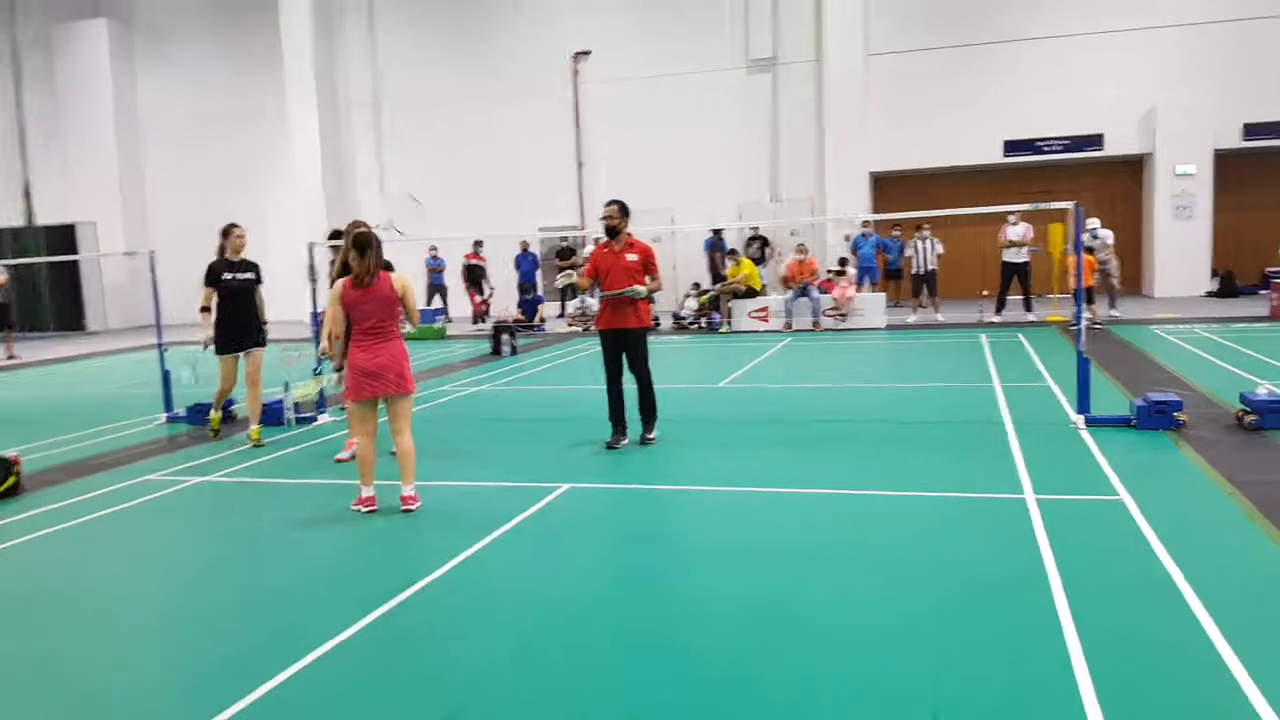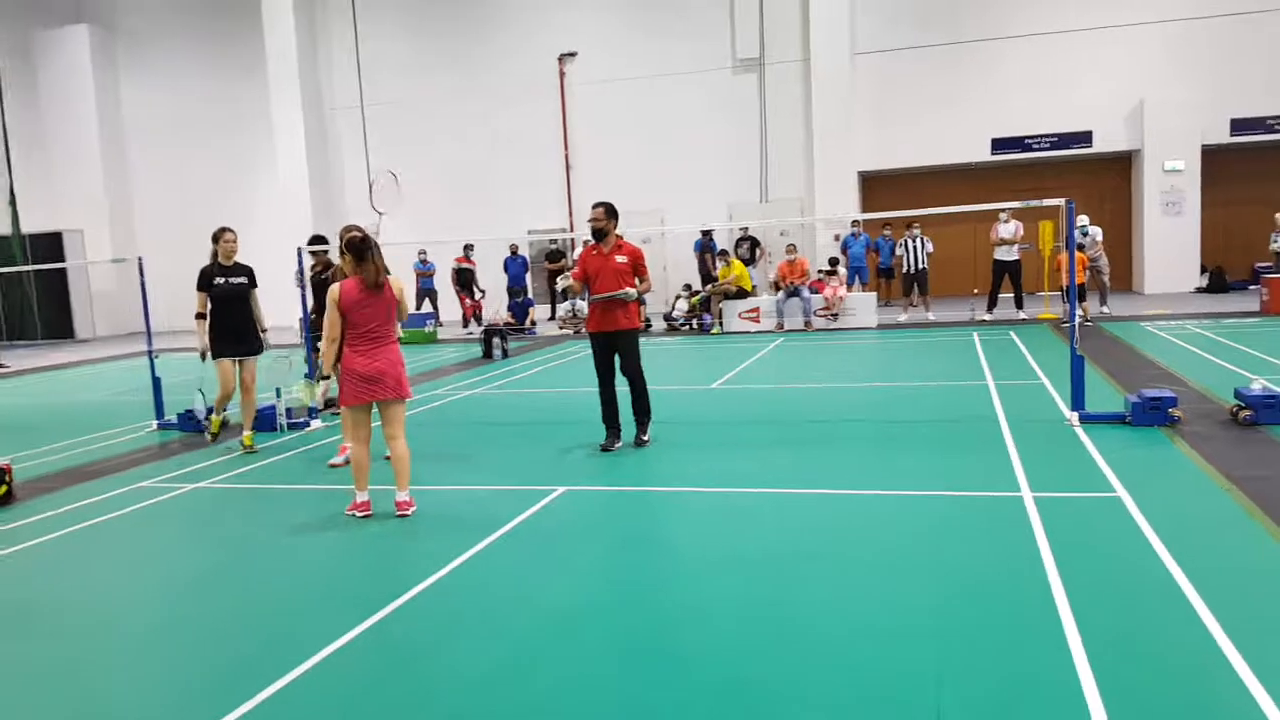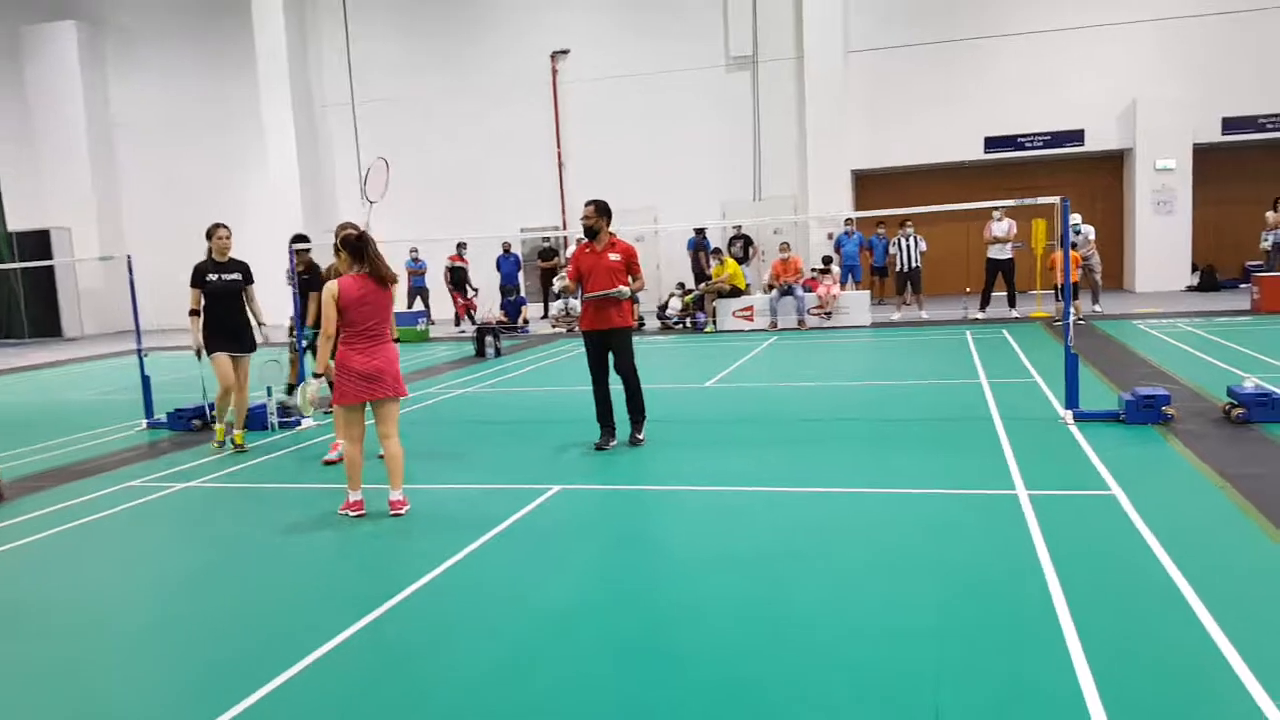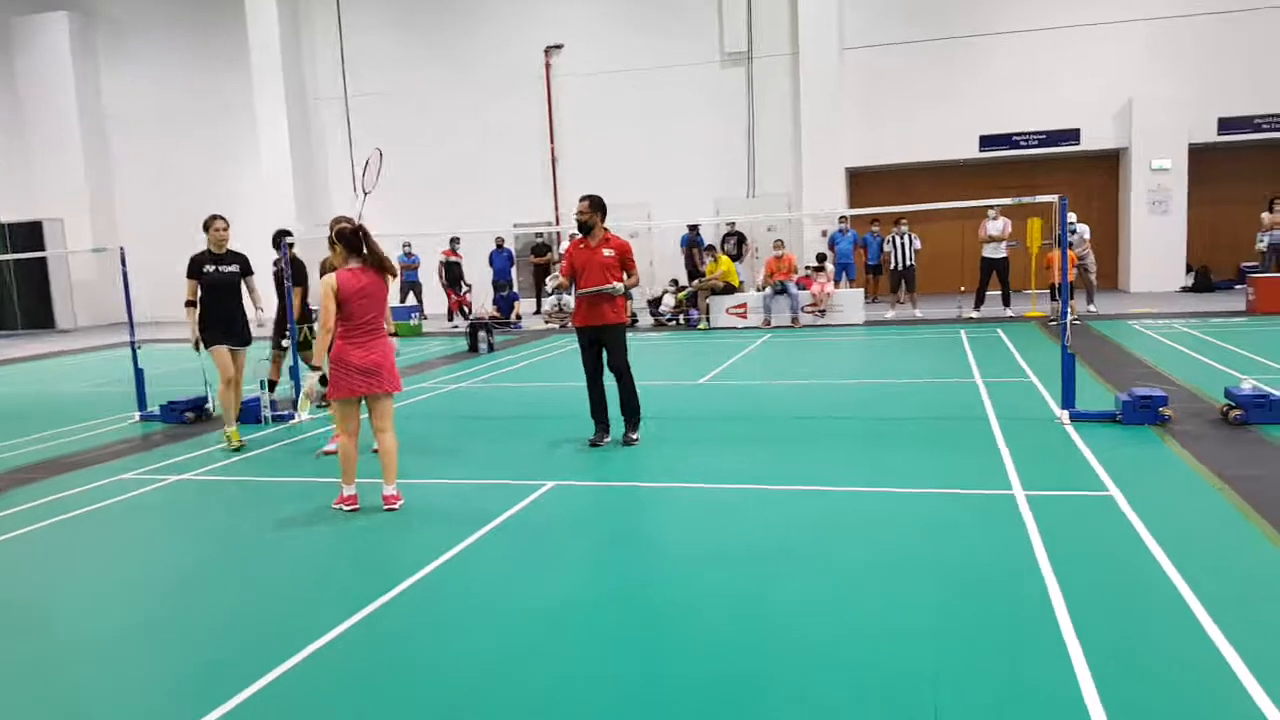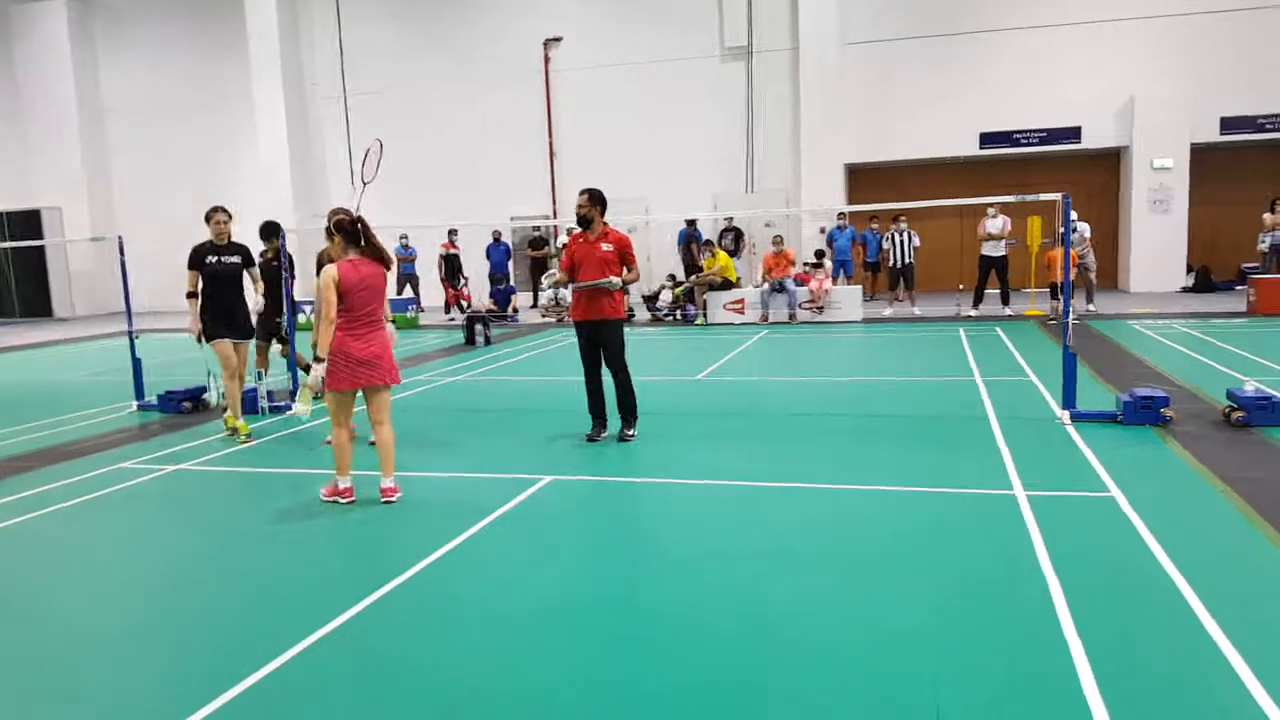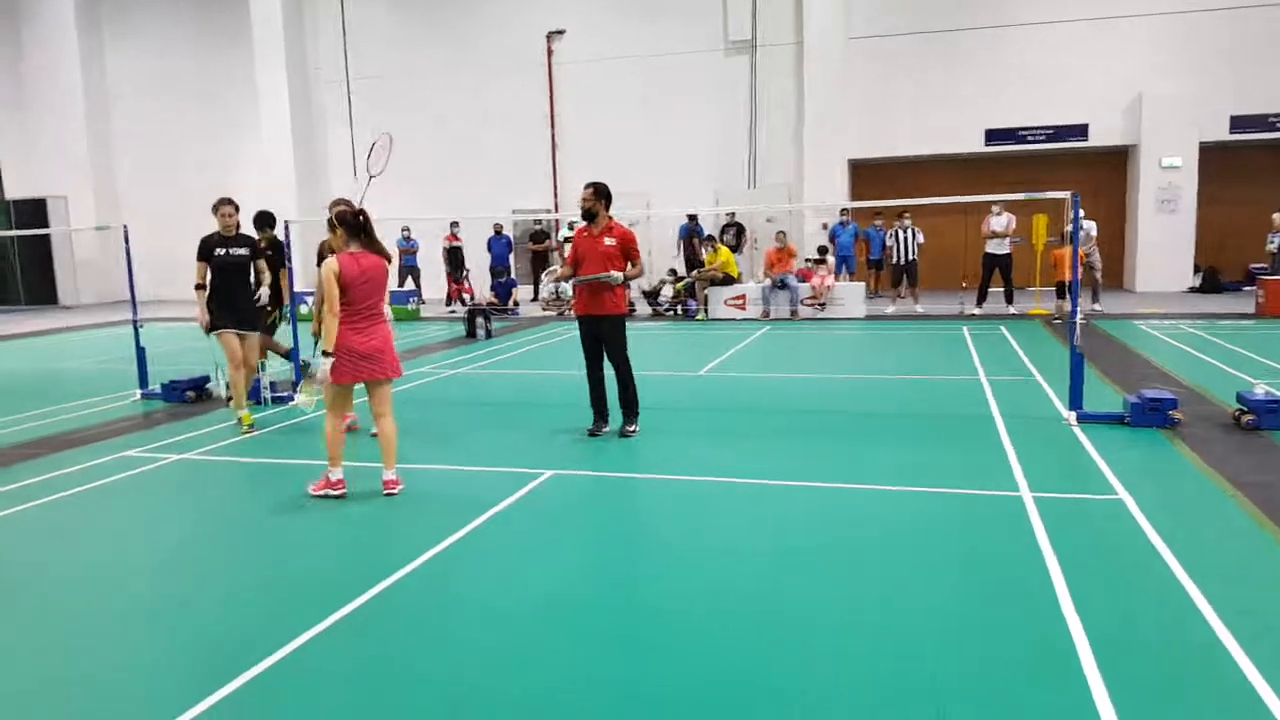
dt=0.1s
person 1, frame 1
left shoulder: (341, 287)
right shoulder: (397, 281)
left elbow: (336, 332)
right elbow: (413, 320)
left wrist: (339, 359)
left hip: (361, 363)
right hip: (393, 358)
left knee: (365, 434)
right knee: (402, 430)
left ankle: (367, 496)
right ankle: (408, 494)
person 1, frame 2
left shoulder: (337, 291)
right shoulder: (393, 284)
left elbow: (332, 337)
left wrist: (326, 374)
left hip: (356, 368)
right hip: (389, 364)
left knee: (359, 440)
right knee: (396, 436)
left ankle: (362, 501)
right ankle: (403, 499)
person 1, frame 3
left shoulder: (334, 287)
right shoulder: (385, 282)
left elbow: (328, 334)
left wrist: (319, 375)
left hip: (350, 366)
right hip: (384, 362)
left knee: (352, 439)
right knee: (389, 434)
left ankle: (355, 500)
right ankle: (397, 498)
person 1, frame 4
left shoulder: (331, 280)
right shoulder: (381, 274)
left elbow: (327, 327)
left wrist: (316, 368)
left hip: (347, 360)
right hip: (380, 356)
left knee: (347, 432)
right knee: (384, 429)
left ankle: (348, 494)
right ankle: (390, 493)
person 1, frame 5
left shoulder: (331, 272)
right shoulder: (380, 267)
left elbow: (329, 319)
left wrist: (319, 361)
left hip: (345, 352)
right hip: (377, 348)
left knee: (340, 425)
right knee: (381, 422)
left ankle: (343, 486)
right ankle: (388, 486)
person 1, frame 6
left shoulder: (332, 264)
right shoulder: (381, 259)
left elbow: (333, 312)
left wrist: (327, 355)
left hip: (347, 345)
right hip: (379, 341)
left knee: (335, 415)
right knee: (383, 414)
left ankle: (334, 478)
right ankle: (390, 477)
person 2, frame 1
left shoulder: (643, 250)
right shoulder: (598, 253)
left elbow: (657, 281)
right elbow: (586, 284)
left wrist: (645, 290)
right wrist: (576, 279)
left hip: (636, 324)
right hip: (607, 325)
left knee: (641, 373)
right knee: (613, 377)
left ankle: (649, 424)
right ankle: (619, 429)
person 2, frame 2
left shoulder: (632, 251)
right shoulder: (587, 254)
left elbow: (646, 283)
right elbow: (578, 286)
left wrist: (635, 292)
right wrist: (568, 283)
left hip: (626, 325)
right hip: (597, 327)
left knee: (633, 373)
right knee: (605, 380)
left ankle: (643, 423)
right ankle: (612, 432)
person 2, frame 3
left shoulder: (625, 249)
right shoulder: (579, 253)
left elbow: (640, 281)
right elbow: (572, 286)
left wrist: (629, 290)
right wrist: (565, 284)
left hip: (619, 324)
right hip: (590, 326)
left knee: (627, 372)
right knee: (598, 379)
left ankle: (638, 424)
right ankle: (607, 431)
person 2, frame 4
left shoulder: (619, 245)
right shoulder: (574, 248)
left elbow: (634, 277)
right elbow: (566, 281)
left wrist: (623, 286)
right wrist: (558, 281)
left hip: (613, 320)
right hip: (584, 322)
left knee: (620, 369)
right knee: (593, 375)
left ankle: (632, 423)
right ankle: (601, 427)
person 2, frame 5
left shoulder: (619, 240)
right shoulder: (574, 242)
left elbow: (635, 272)
right elbow: (565, 275)
left wrist: (620, 281)
right wrist: (556, 278)
left hip: (610, 316)
right hip: (582, 316)
left knee: (617, 366)
right knee: (590, 370)
left ankle: (629, 421)
right ankle: (599, 423)
person 2, frame 6
left shoulder: (623, 234)
right shoulder: (580, 235)
left elbow: (639, 268)
right elbow: (570, 269)
left wrist: (622, 276)
right wrist: (559, 273)
left hip: (612, 311)
right hip: (585, 310)
left knee: (619, 361)
right knee: (593, 365)
left ankle: (630, 416)
right ankle: (600, 417)
person 3, frame 1
left shoulder: (253, 267)
right shoulder: (215, 268)
right elbow: (207, 303)
left wrist: (264, 322)
right wrist: (208, 329)
left hip: (253, 331)
right hip: (227, 332)
left knee: (254, 378)
right knee: (227, 384)
left ankle: (254, 429)
right ankle: (215, 414)
person 3, frame 2
left shoulder: (247, 272)
right shoulder: (208, 273)
right elbow: (201, 309)
left wrist: (263, 330)
right wrist: (201, 338)
left hip: (248, 336)
right hip: (222, 338)
left knee: (248, 385)
right knee: (228, 388)
left ankle: (248, 435)
right ankle: (216, 416)
person 3, frame 3
left shoulder: (242, 267)
right shoulder: (201, 269)
left elbow: (251, 300)
right elbow: (195, 307)
left wrist: (261, 323)
right wrist: (195, 336)
left hip: (242, 332)
right hip: (216, 335)
left knee: (242, 385)
right knee: (227, 383)
left ankle: (238, 433)
right ankle: (220, 425)
person 3, frame 4
left shoulder: (240, 259)
right shoulder: (198, 261)
left elbow: (252, 290)
right elbow: (191, 298)
left wrist: (259, 309)
right wrist: (192, 327)
left hip: (238, 325)
right hip: (212, 327)
left knee: (237, 379)
right knee: (227, 377)
left ankle: (231, 426)
right ankle: (230, 430)
person 3, frame 5
left shoulder: (242, 251)
right shoulder: (199, 252)
left elbow: (257, 280)
right elbow: (192, 289)
left wrist: (260, 296)
right wrist: (194, 319)
left hip: (240, 317)
right hip: (214, 319)
left knee: (241, 372)
right knee: (230, 370)
left ankle: (229, 414)
right ankle: (240, 424)
person 3, frame 6
left shoulder: (249, 242)
right shoulder: (208, 243)
left elbow: (264, 272)
right elbow: (200, 280)
left wrist: (265, 288)
right wrist: (202, 310)
left hip: (248, 308)
right hip: (221, 310)
left knee: (251, 363)
right knee: (235, 360)
left ankle: (238, 400)
right ankle: (243, 414)
person 4, frame 1
left shoulder: (353, 267)
right shoulder: (334, 265)
left elbow: (357, 295)
right wrist: (328, 313)
left hip: (353, 320)
right hip: (342, 319)
left knee: (348, 358)
right knee: (342, 357)
left ankle: (353, 396)
person 4, frame 2
left shoulder: (333, 271)
right shoulder: (313, 269)
left elbow: (334, 300)
left wrist: (331, 327)
right wrist: (310, 315)
left hip: (333, 323)
right hip: (319, 322)
left knee: (333, 363)
right knee: (314, 361)
left ankle: (346, 402)
right ankle: (326, 397)
person 4, frame 3
left shoulder: (314, 270)
right shoulder: (294, 268)
left elbow: (313, 301)
left wrist: (308, 327)
right wrist: (294, 320)
left hip: (314, 323)
right hip: (301, 321)
right knee: (293, 360)
person 4, frame 4
left shoulder: (297, 265)
right shoulder: (277, 263)
left elbow: (297, 295)
left wrist: (293, 322)
right wrist: (279, 316)
left hip: (299, 319)
right hip: (282, 317)
left knee: (307, 357)
right knee: (276, 357)
person 4, frame 5
left shoulder: (285, 258)
right shoulder: (263, 256)
left elbow: (287, 286)
left wrist: (286, 314)
left hip: (281, 310)
right hip: (266, 310)
left knee: (287, 351)
right knee: (261, 348)
person 4, frame 6
left shoulder: (278, 247)
right shoulder: (256, 245)
left elbow: (283, 276)
left wrist: (285, 303)
left hip: (274, 299)
left knee: (265, 342)
right knee: (259, 341)
